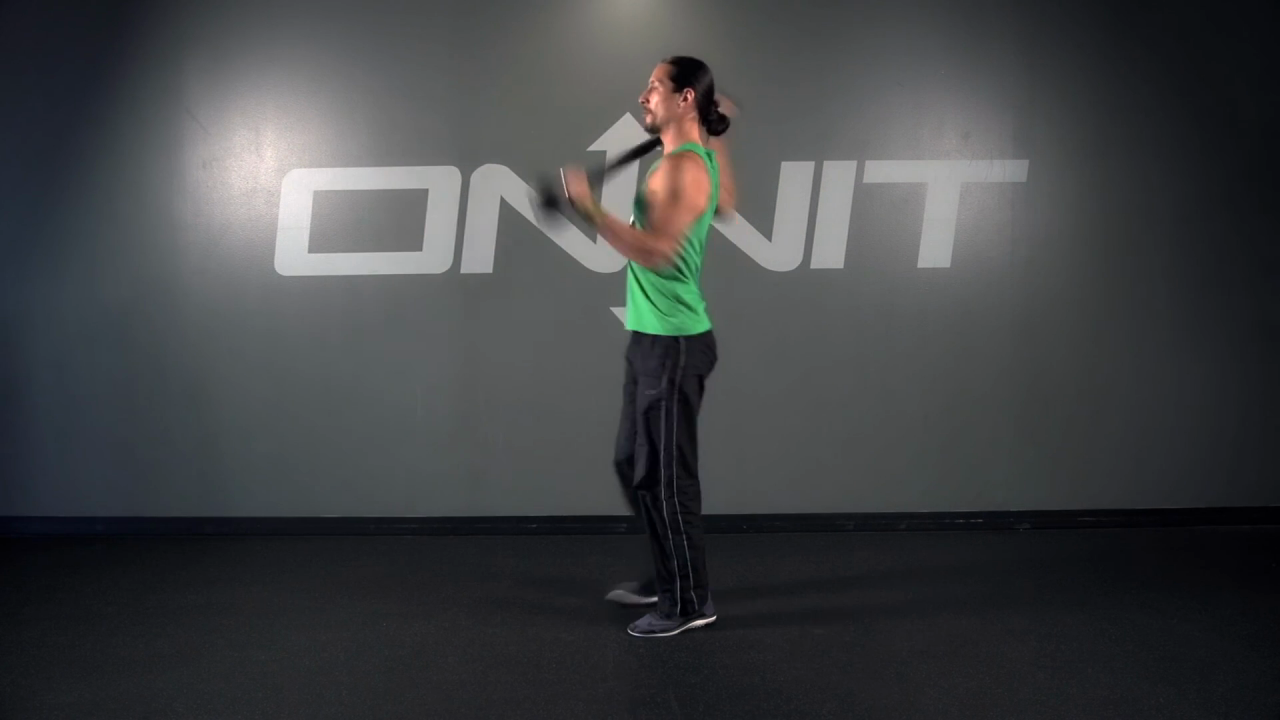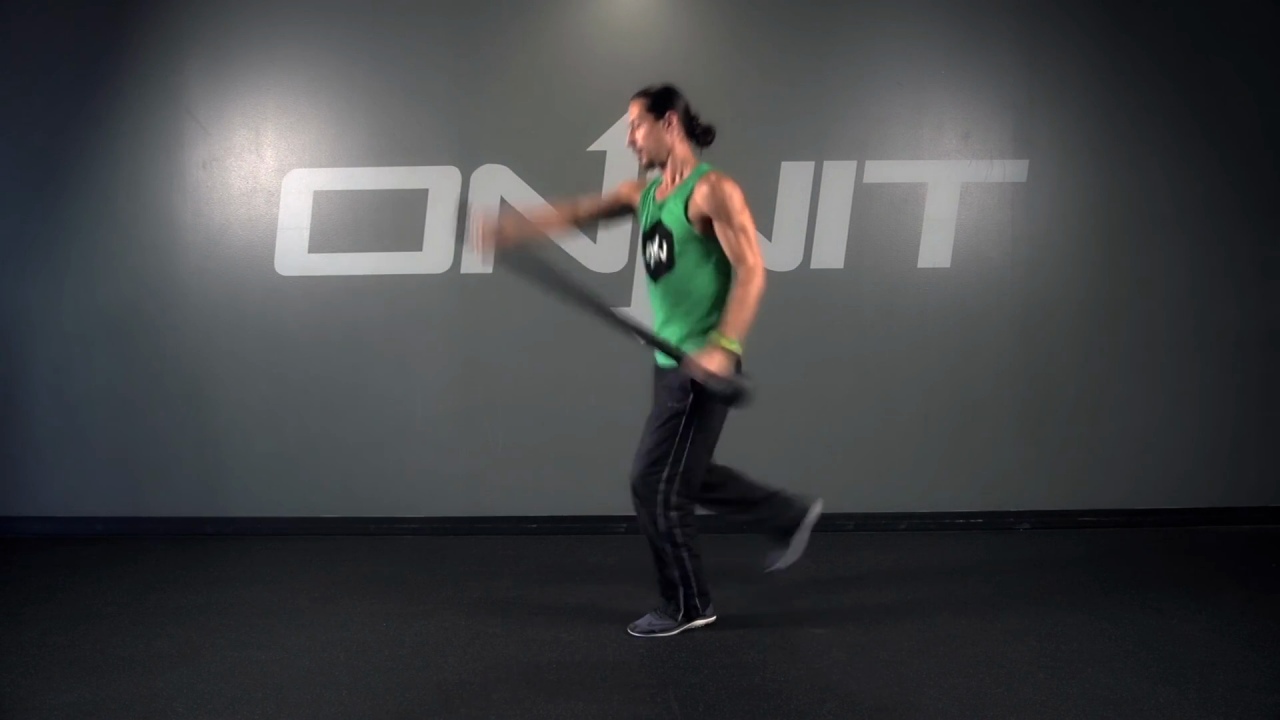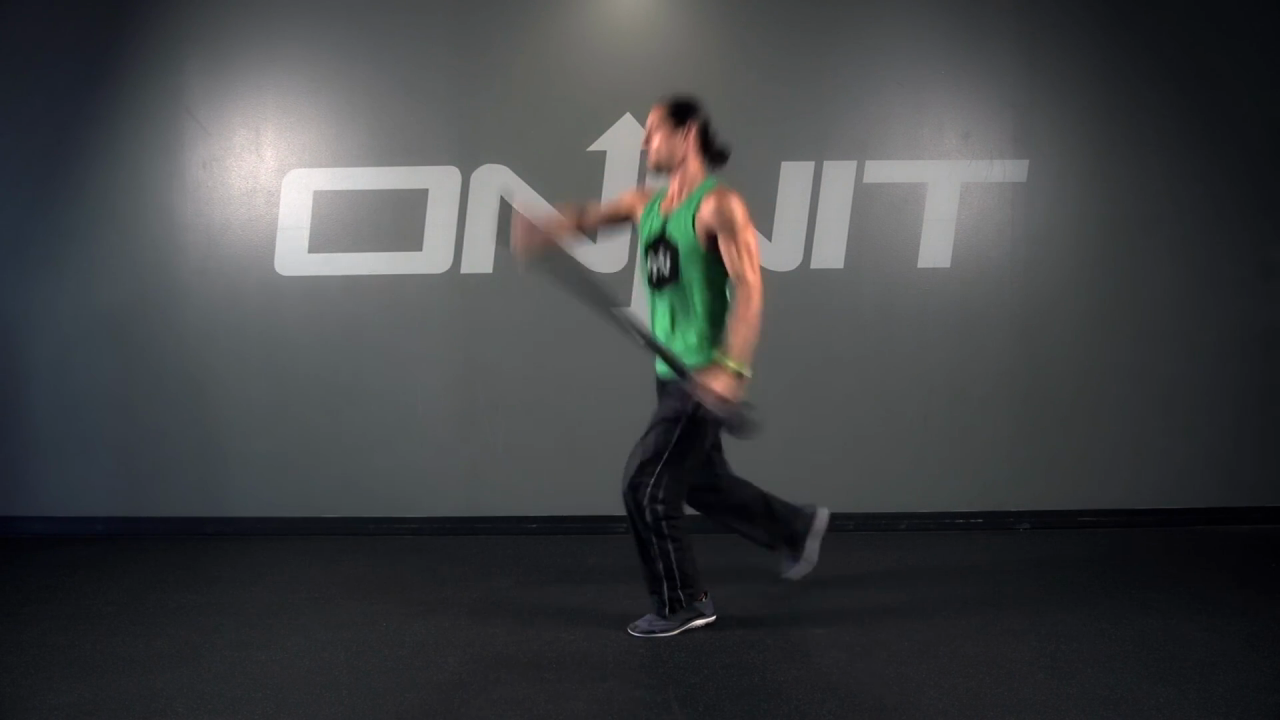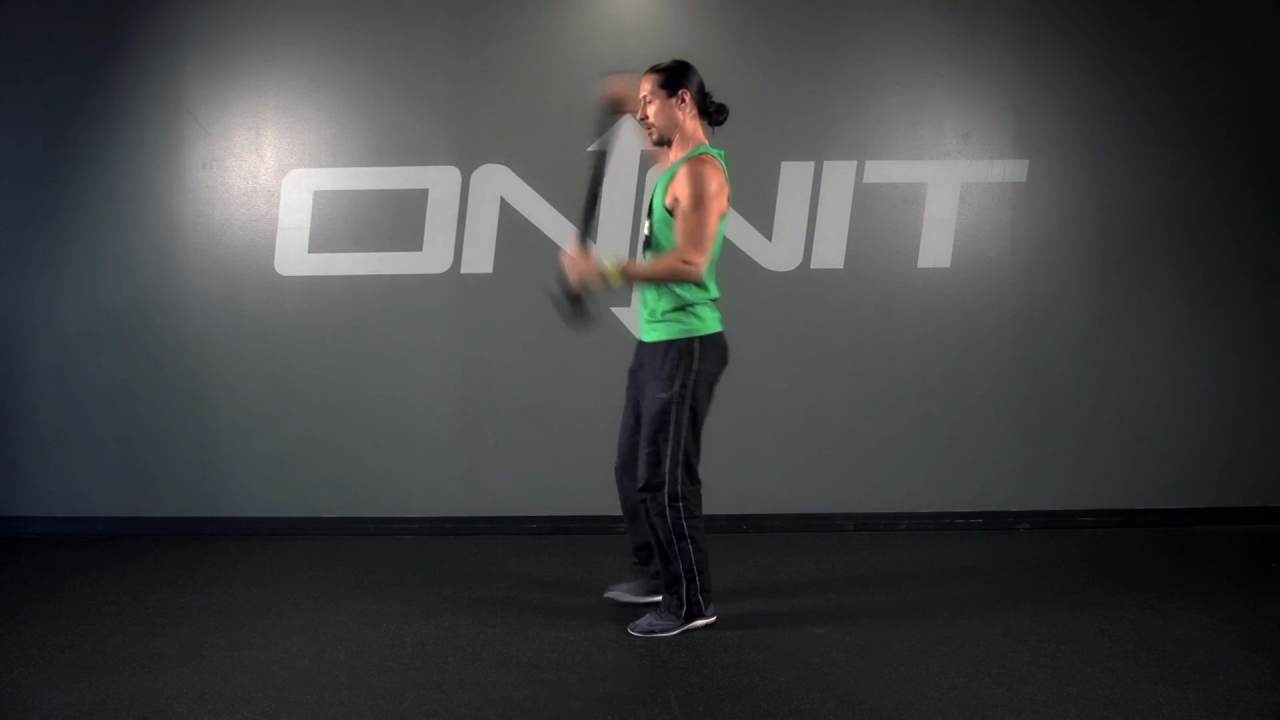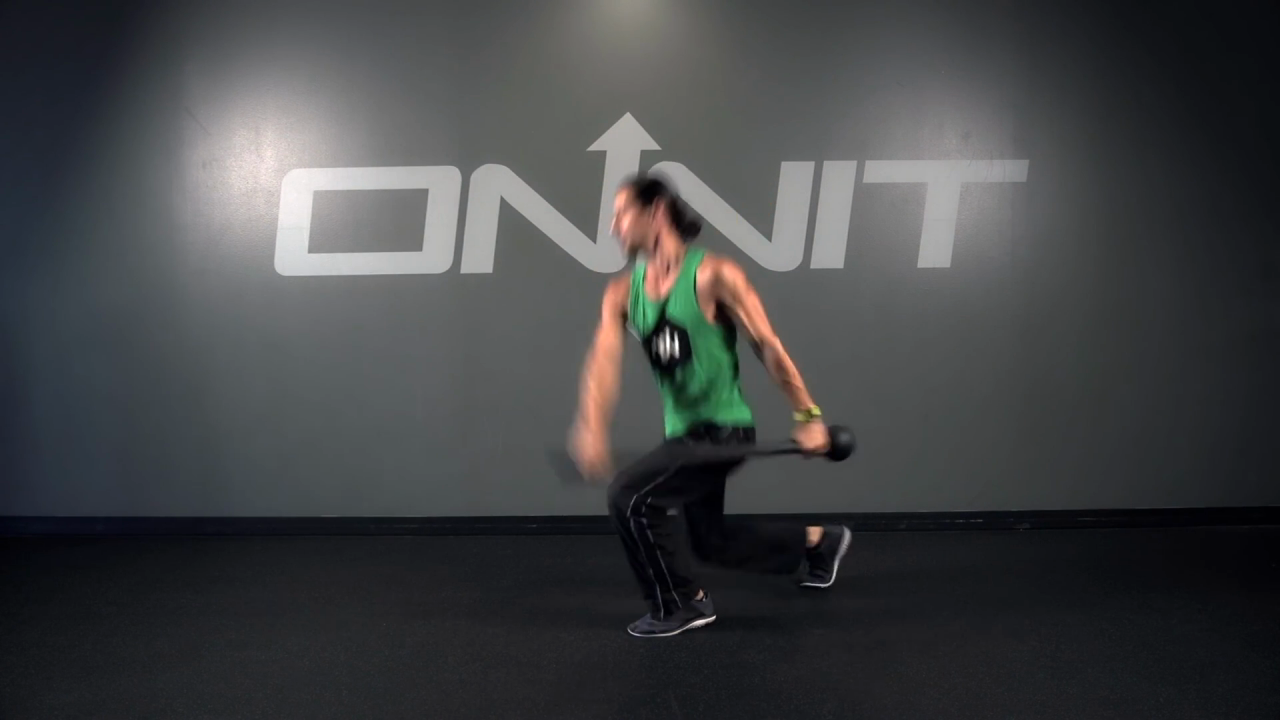
dt=1s
person 1, frame 1
left shoulder: (680, 168)
right shoulder: (691, 159)
left elbow: (659, 253)
right elbow: (724, 204)
left wrist: (592, 207)
right wrist: (713, 135)
left hip: (675, 345)
right hip: (651, 337)
left knee: (662, 474)
right knee: (634, 464)
left ankle: (689, 602)
right ankle: (668, 577)
person 1, frame 2
left shoulder: (712, 189)
right shoulder: (646, 190)
left elbow: (750, 271)
right elbow: (578, 213)
left wrist: (721, 345)
right wrist: (515, 224)
left hip: (705, 366)
right hip: (672, 363)
left knee: (656, 483)
right knee: (689, 473)
left ankle: (688, 605)
right ankle: (789, 515)
person 1, frame 3
left shoulder: (721, 205)
right shoulder: (651, 203)
left elbow: (749, 291)
right elbow: (586, 219)
left wrist: (730, 368)
right wrist: (543, 229)
left hip: (706, 376)
right hip: (674, 375)
left knee: (645, 484)
right knee: (704, 485)
left ankle: (683, 604)
right ankle: (798, 525)
person 1, frame 4
left shoulder: (701, 172)
right shoulder: (683, 159)
left elbow: (690, 262)
left wrist: (604, 270)
right wrist: (629, 106)
left hip: (687, 345)
right hip: (655, 343)
left knee: (662, 477)
right knee: (632, 467)
left ankle: (690, 602)
right ankle: (655, 574)
person 1, frame 5
left shoulder: (712, 276)
right shoulder: (622, 292)
left elbow: (769, 348)
right elbow: (604, 364)
left wrist: (808, 417)
right wrist: (592, 430)
left hip: (723, 430)
right hip: (684, 432)
left knee: (629, 495)
right knee: (710, 542)
left ankle: (679, 606)
right ankle: (818, 541)
